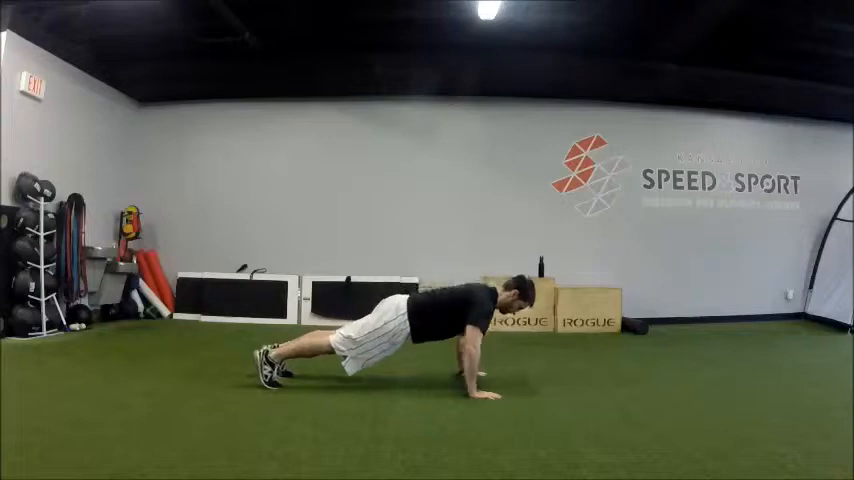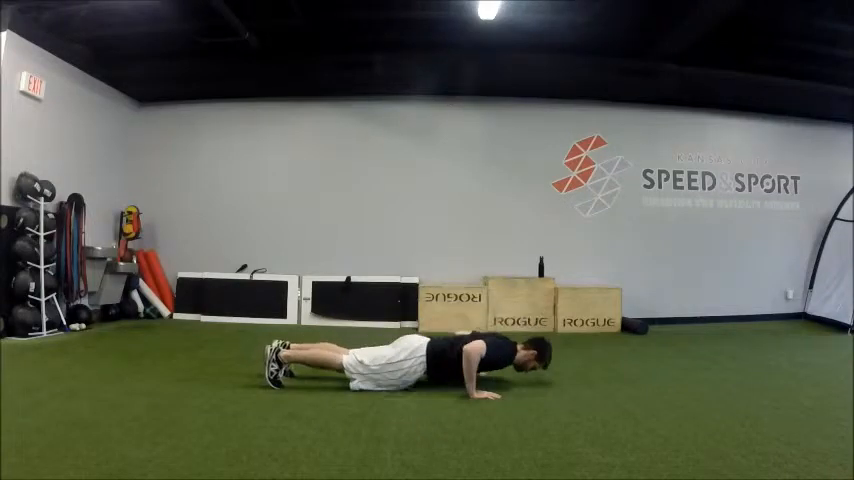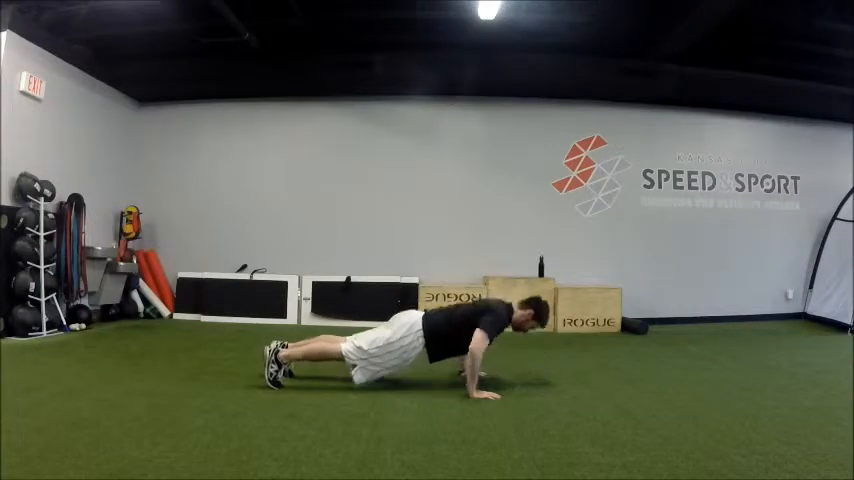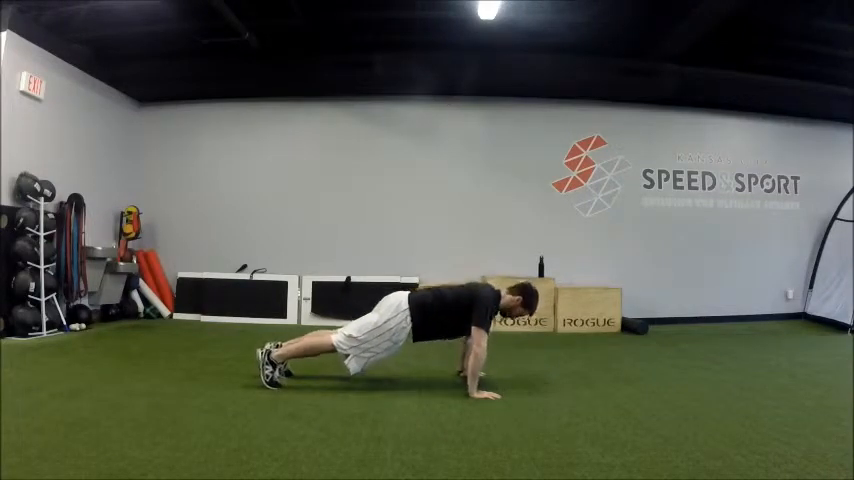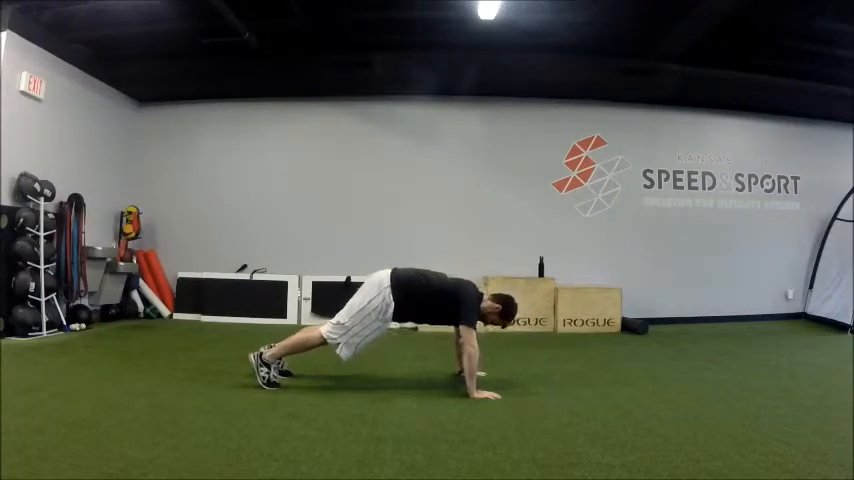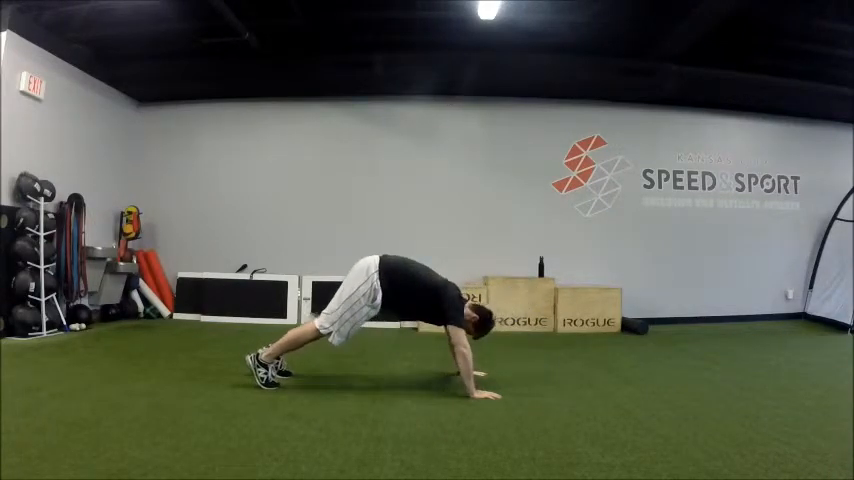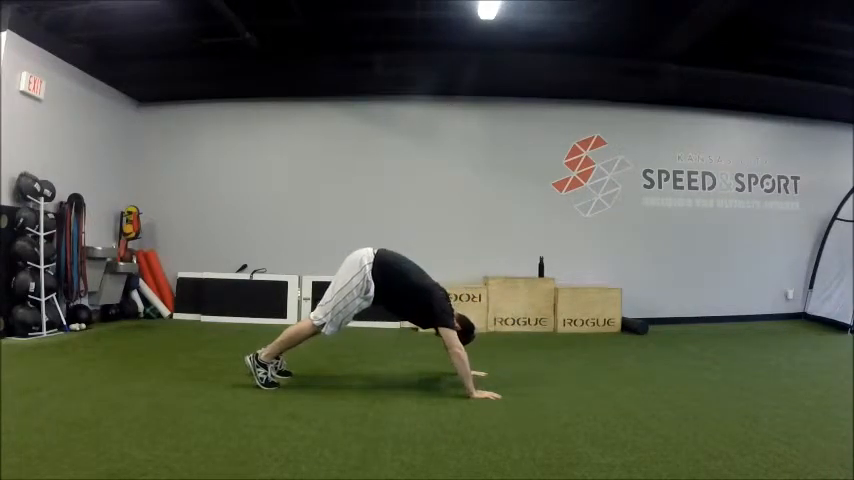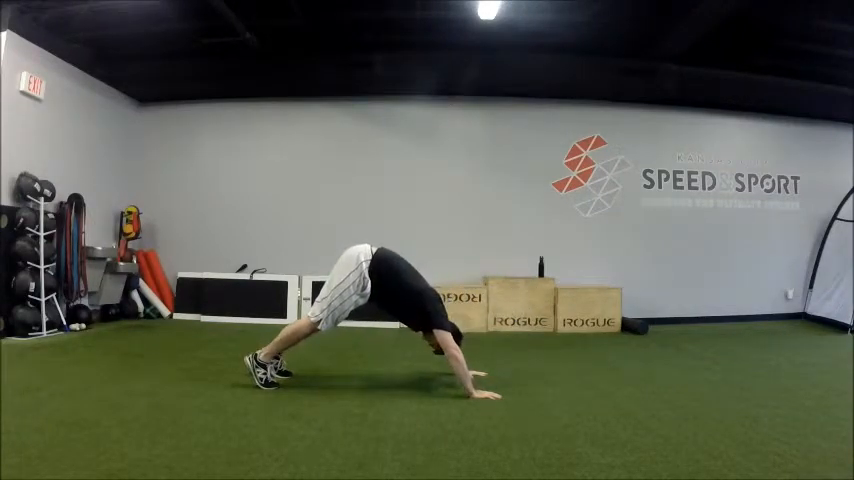
dt=0.5s
person 1, frame 1
left shoulder: (481, 295)
right shoulder: (484, 301)
left elbow: (463, 336)
right elbow: (473, 347)
left wrist: (463, 368)
right wrist: (473, 390)
left hip: (401, 310)
right hip: (401, 319)
left knee: (337, 339)
right knee: (336, 345)
left ankle: (278, 350)
right ankle: (273, 356)
person 1, frame 2
left shoulder: (500, 344)
right shoulder: (505, 350)
left elbow: (461, 334)
right elbow: (470, 350)
left wrist: (468, 373)
right wrist: (473, 391)
left hip: (418, 347)
right hip: (417, 360)
left knee: (347, 355)
right knee: (346, 363)
left ankle: (286, 348)
right ankle: (282, 355)
person 1, frame 3
left shoulder: (497, 309)
right shoulder: (500, 315)
right elbow: (475, 348)
left wrist: (467, 367)
right wrist: (473, 389)
left hip: (415, 323)
right hip: (416, 335)
left knee: (347, 345)
right knee: (347, 352)
left ankle: (284, 348)
right ankle: (283, 356)
person 1, frame 4
left shoulder: (484, 296)
right shoulder: (488, 300)
left elbow: (469, 337)
right elbow: (479, 346)
left wrist: (465, 369)
right wrist: (474, 390)
left hip: (403, 309)
right hip: (403, 315)
left knee: (342, 337)
right knee: (340, 343)
left ankle: (278, 348)
right ankle: (274, 357)
person 1, frame 5
left shoulder: (465, 296)
right shoulder: (470, 299)
left elbow: (460, 339)
right elbow: (470, 345)
left wrist: (463, 369)
right wrist: (473, 390)
left hip: (388, 290)
right hip: (386, 294)
left knee: (331, 330)
right knee: (330, 334)
left ankle: (274, 352)
right ankle: (268, 358)
person 1, frame 6
left shoulder: (449, 301)
right shoulder: (452, 301)
left elbow: (455, 345)
right elbow: (461, 346)
left wrist: (465, 370)
right wrist: (472, 391)
left hip: (376, 276)
right hip: (373, 278)
left knee: (325, 325)
right knee: (326, 326)
left ankle: (272, 354)
right ankle: (264, 358)
person 1, frame 7
left shoulder: (435, 304)
right shoulder: (439, 305)
left elbow: (451, 348)
right elbow: (455, 348)
left wrist: (465, 370)
right wrist: (472, 391)
left hip: (369, 268)
right hip: (366, 270)
left knee: (321, 321)
right knee: (320, 321)
left ankle: (272, 356)
right ankle: (263, 358)
person 1, frame 8
left shoulder: (427, 308)
right shoulder: (432, 309)
left elbow: (451, 352)
right elbow: (452, 351)
left wrist: (463, 371)
right wrist: (472, 391)
left hip: (365, 264)
right hip: (363, 266)
left knee: (320, 320)
right knee: (318, 319)
left ankle: (272, 356)
right ankle: (261, 359)
